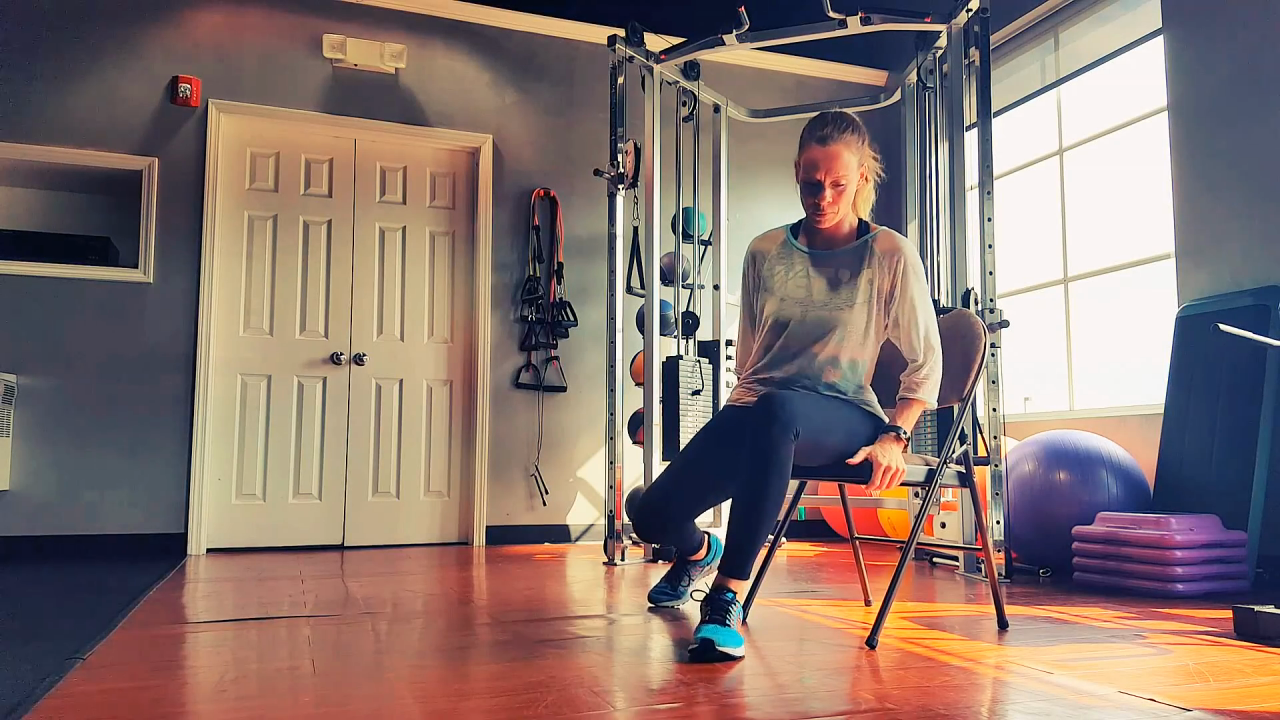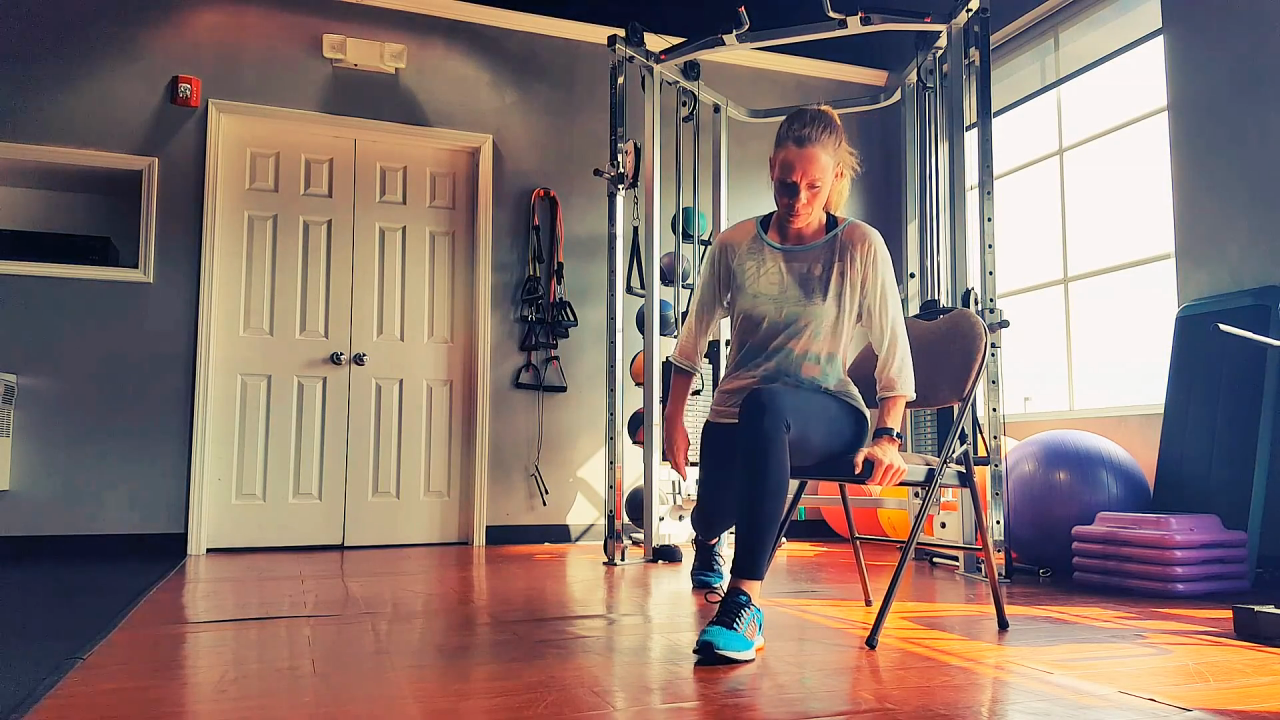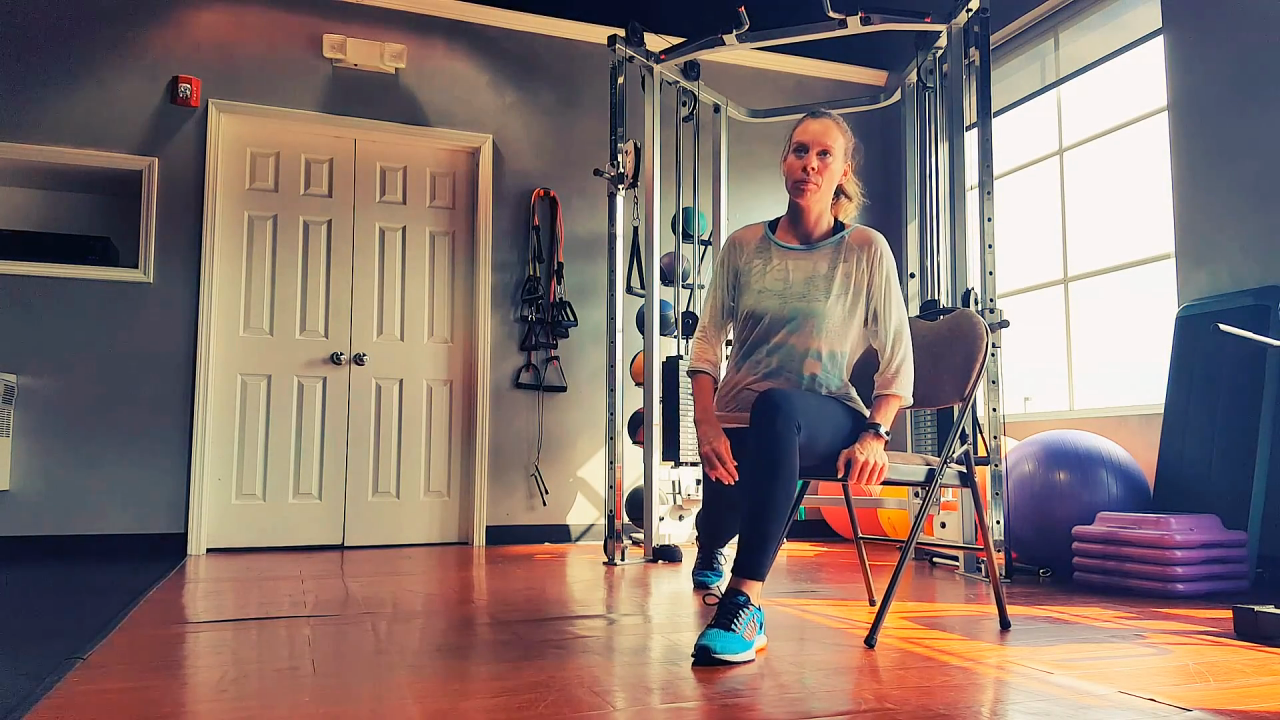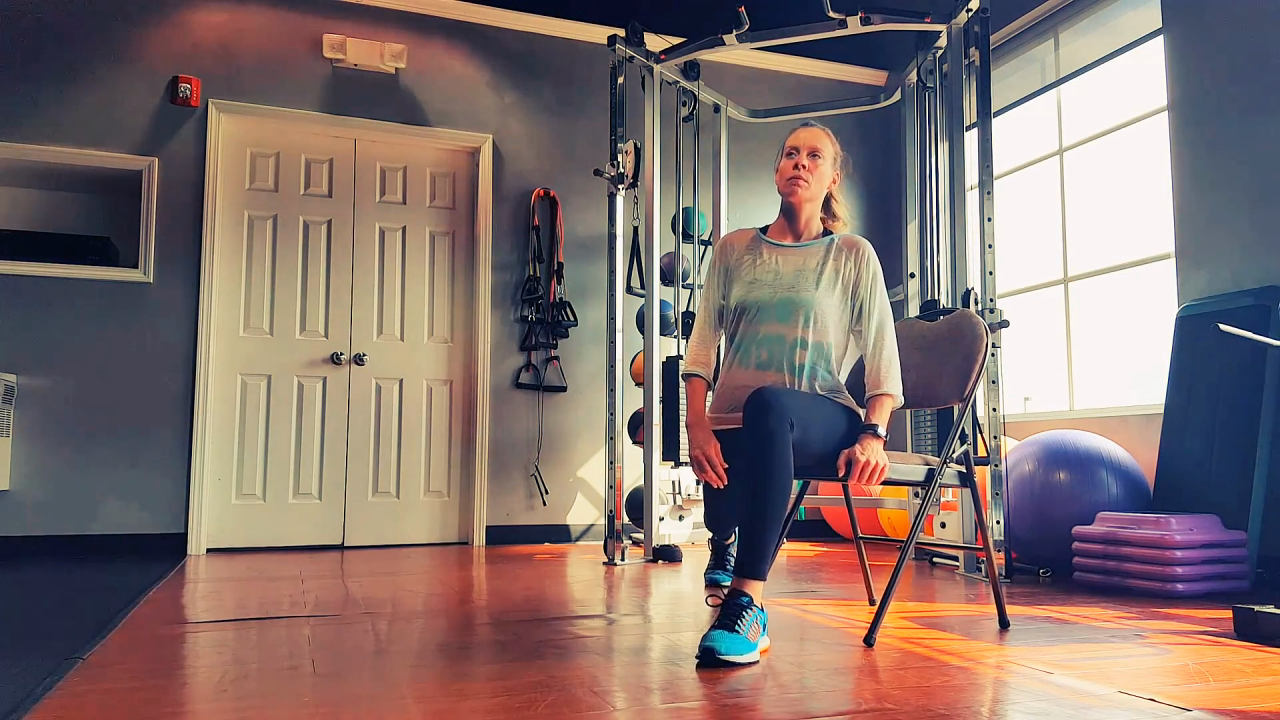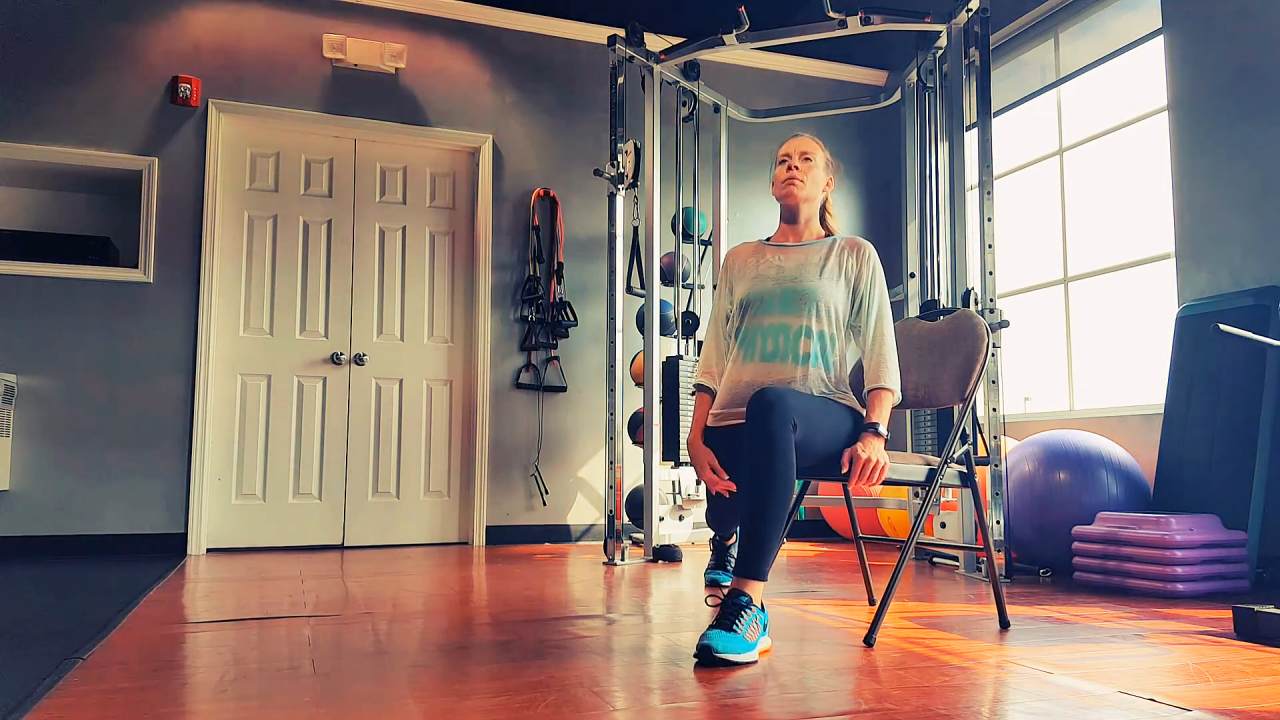
dt=1s
person 1, frame 1
left shoulder: (890, 255)
right shoulder: (765, 252)
left elbow: (925, 362)
left wrist: (894, 434)
right wrist: (744, 409)
left hip: (842, 418)
right hip: (754, 409)
left knee: (777, 412)
right knee: (651, 515)
left ankle: (727, 597)
right ankle: (700, 551)
person 1, frame 2
left shoulder: (861, 246)
right shoulder: (734, 245)
left elbow: (894, 350)
right elbow: (693, 338)
left wrist: (888, 436)
right wrist: (674, 419)
left hip: (827, 414)
right hip: (736, 416)
left knee: (764, 408)
left ankle: (744, 605)
right ankle: (708, 539)
person 1, frame 3
left shoulder: (866, 250)
right shoulder: (742, 245)
left elbow: (897, 357)
right elbow: (707, 342)
left wrist: (874, 434)
right wrist: (706, 425)
left hip: (827, 417)
right hip: (738, 421)
left knee: (776, 408)
left ankle: (745, 604)
right ankle: (709, 546)
person 1, frame 4
left shoulder: (853, 255)
right shoulder: (734, 249)
left elbow: (882, 357)
right elbow: (701, 345)
left wrist: (872, 435)
right wrist: (697, 426)
left hip: (820, 417)
right hip: (733, 424)
left knee: (768, 405)
right knee: (723, 520)
left ankle: (748, 603)
right ankle: (726, 542)
person 1, frame 5
left shoulder: (853, 255)
right shoulder: (740, 259)
left elbow: (881, 355)
right elbow: (712, 358)
left wrist: (873, 432)
right wrist: (696, 439)
left hip: (823, 417)
right hip: (735, 423)
left knee: (771, 404)
right knee: (725, 518)
left ankle: (747, 602)
right ankle: (725, 541)
